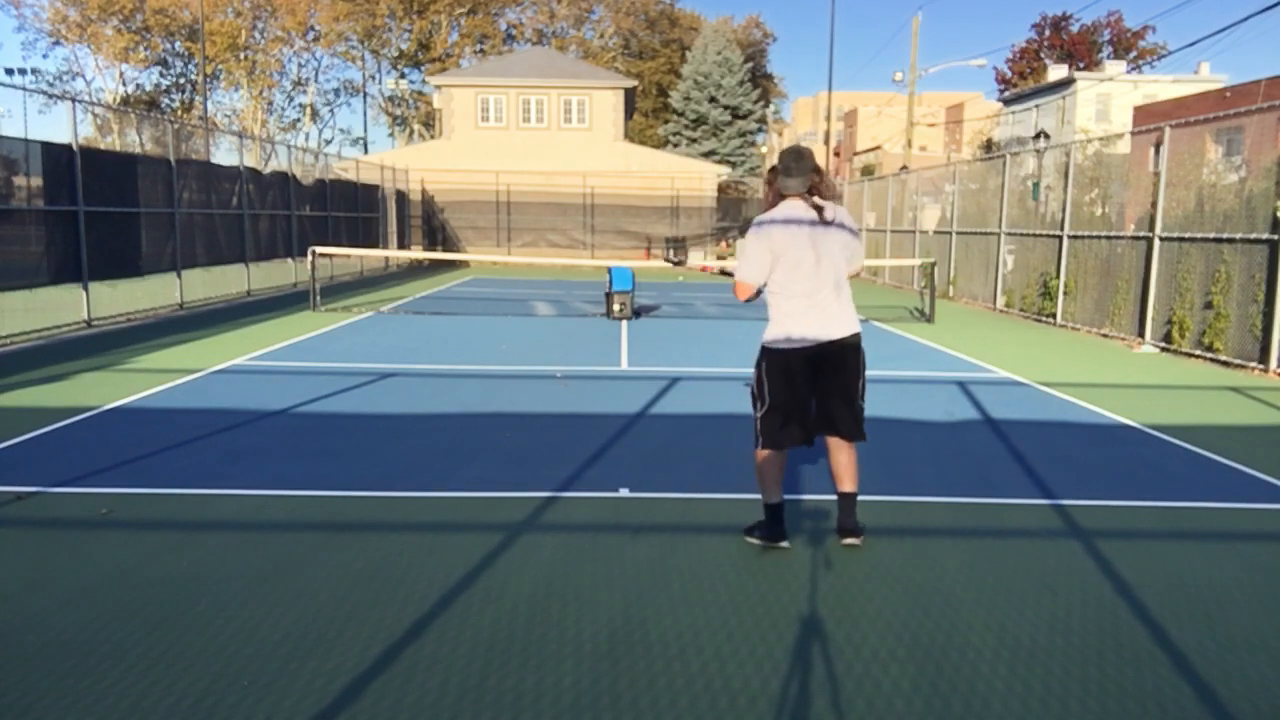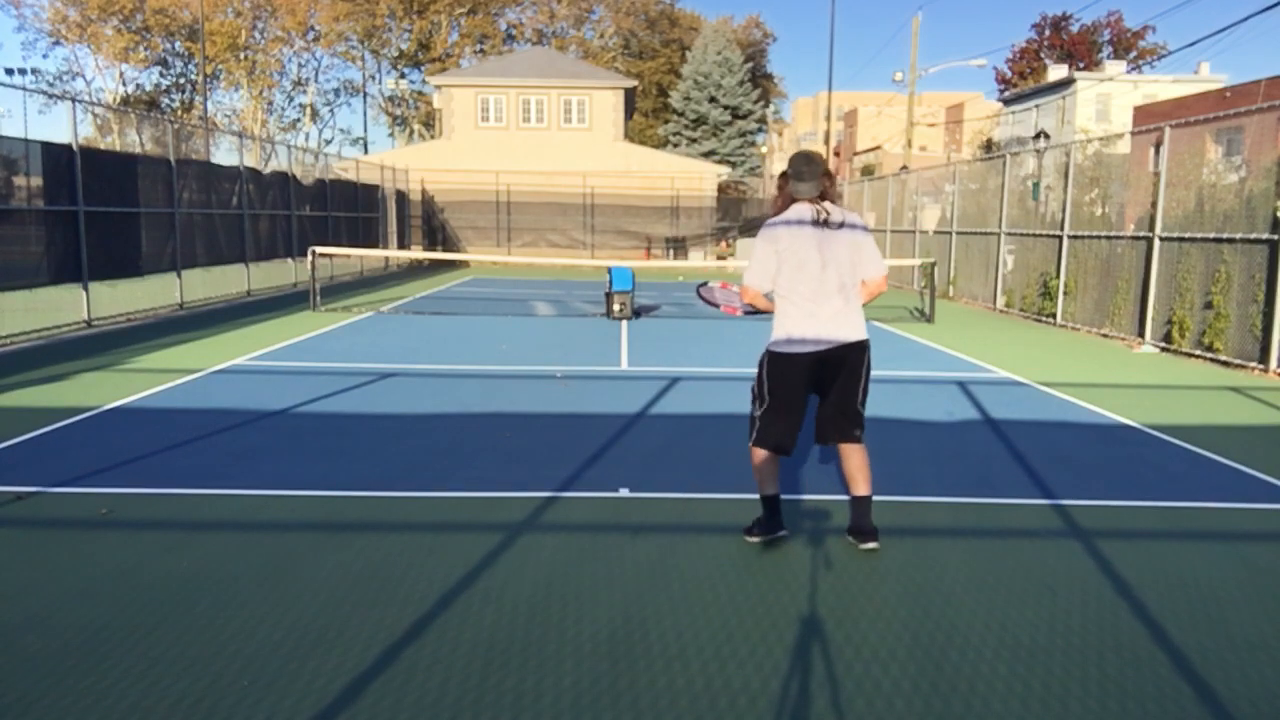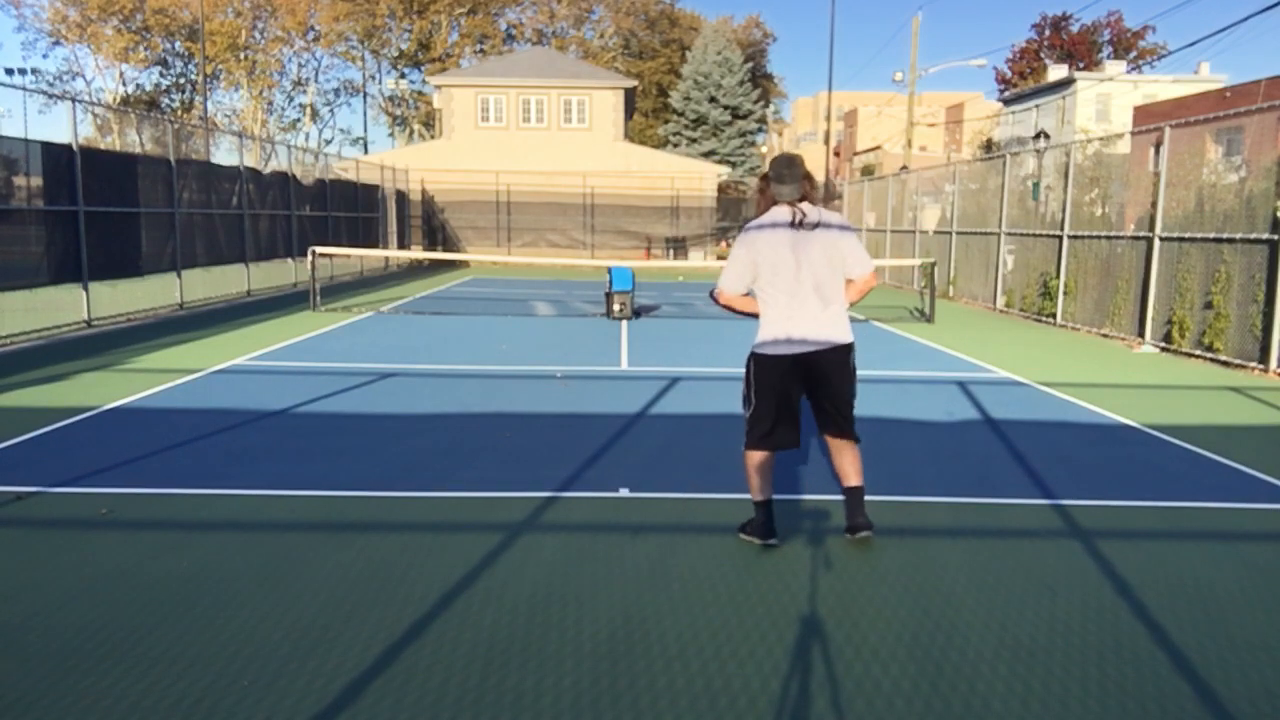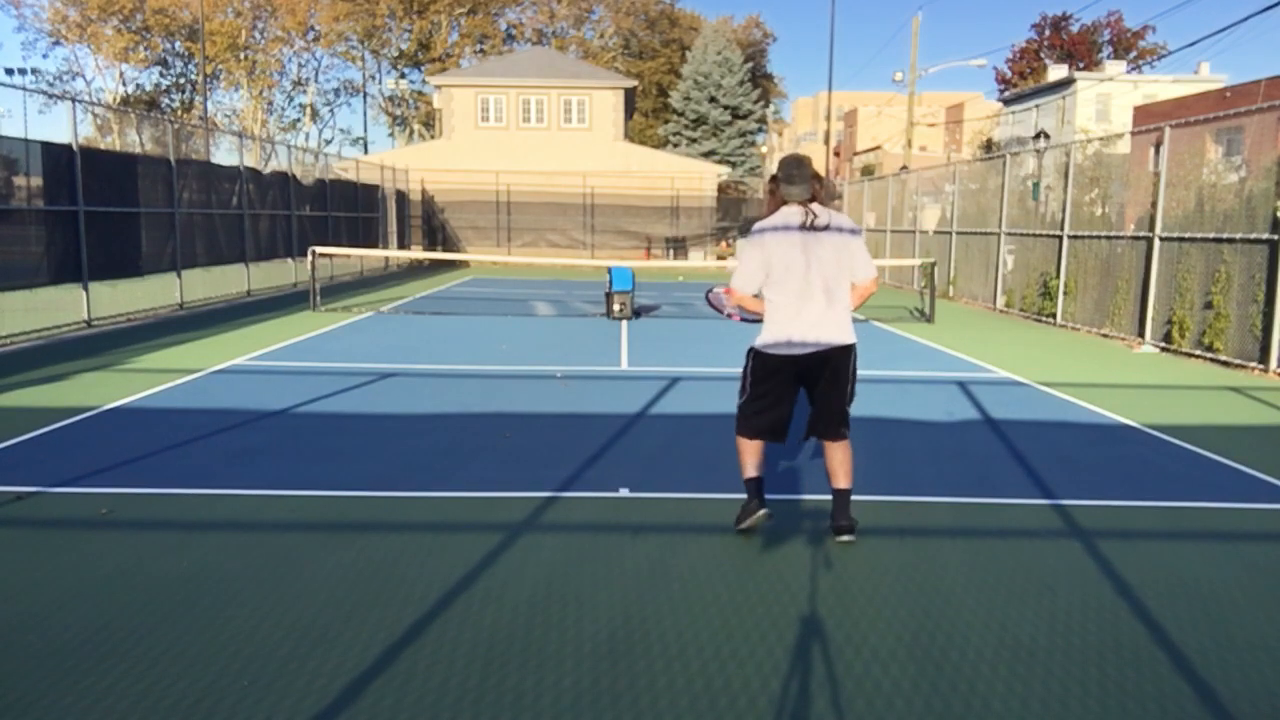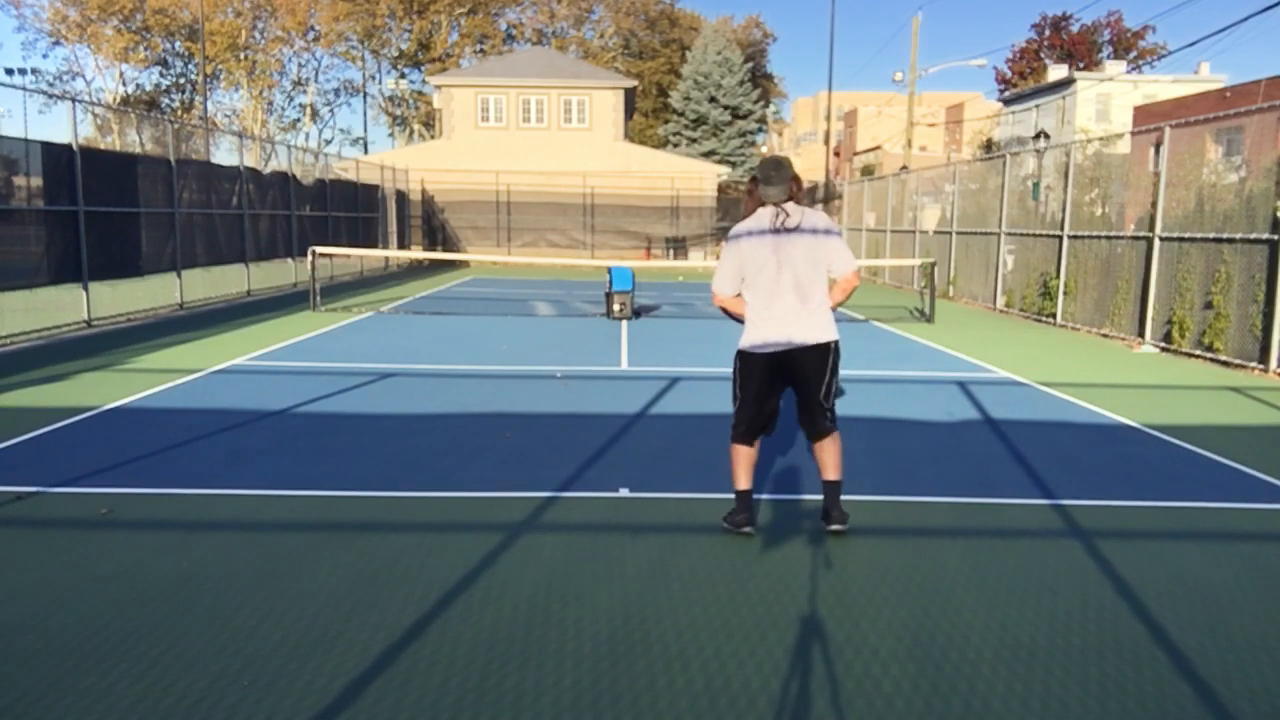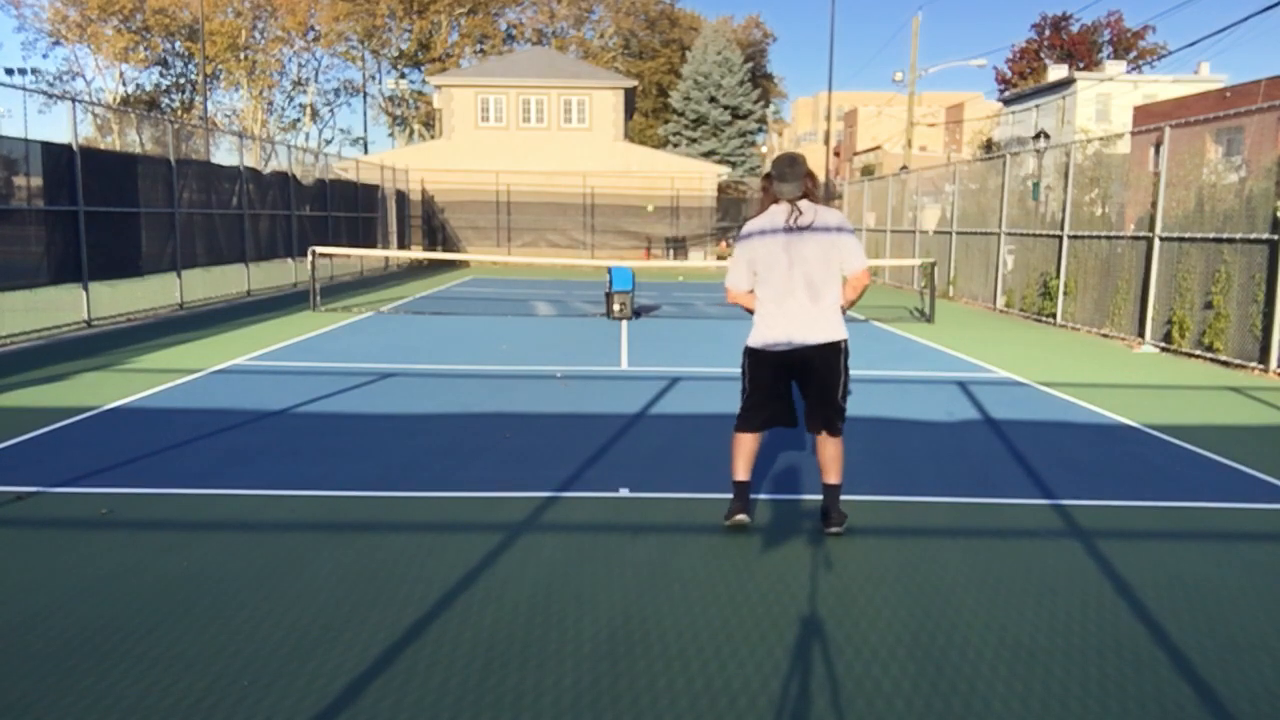
dt=0.4s
person 1, frame 1
left shoulder: (766, 225)
right shoulder: (841, 218)
left elbow: (742, 291)
left wrist: (752, 276)
left hip: (787, 344)
right hip: (842, 338)
left knee: (770, 435)
right knee: (841, 430)
left ankle: (774, 523)
right ankle: (848, 521)
person 1, frame 2
left shoulder: (776, 229)
right shoulder: (852, 224)
left elbow: (751, 294)
right elbow: (877, 283)
left hip: (791, 348)
right hip: (849, 344)
left knee: (765, 436)
right knee: (850, 434)
left ankle: (771, 517)
right ankle: (864, 524)
person 1, frame 3
left shoulder: (754, 233)
right shoulder: (835, 224)
left elbow: (725, 295)
right elbow: (866, 279)
left hip: (776, 350)
right hip: (833, 345)
left knee: (760, 437)
right knee: (840, 432)
left ankle: (763, 522)
right ankle: (857, 514)
person 1, frame 4
left shoulder: (764, 231)
right shoulder: (843, 225)
left elbow: (738, 295)
right elbow: (867, 285)
left hip: (778, 347)
right hip: (836, 344)
left knee: (751, 424)
right knee: (835, 431)
left ankle: (754, 495)
right ankle: (842, 516)
person 1, frame 5
left shoulder: (741, 233)
right shoulder: (820, 223)
left elbow: (721, 297)
right elbow: (850, 278)
left hip: (759, 346)
right hip: (816, 341)
left knee: (745, 430)
right knee: (822, 425)
left ankle: (743, 510)
right ankle: (833, 507)
person 1, frame 6
left shoulder: (754, 229)
right shoulder: (833, 221)
left elbow: (734, 292)
right elbow: (860, 276)
right wrist: (837, 305)
left hip: (768, 343)
right hip: (825, 340)
left knee: (750, 423)
right knee: (829, 425)
left ankle: (740, 500)
right ankle: (831, 509)
